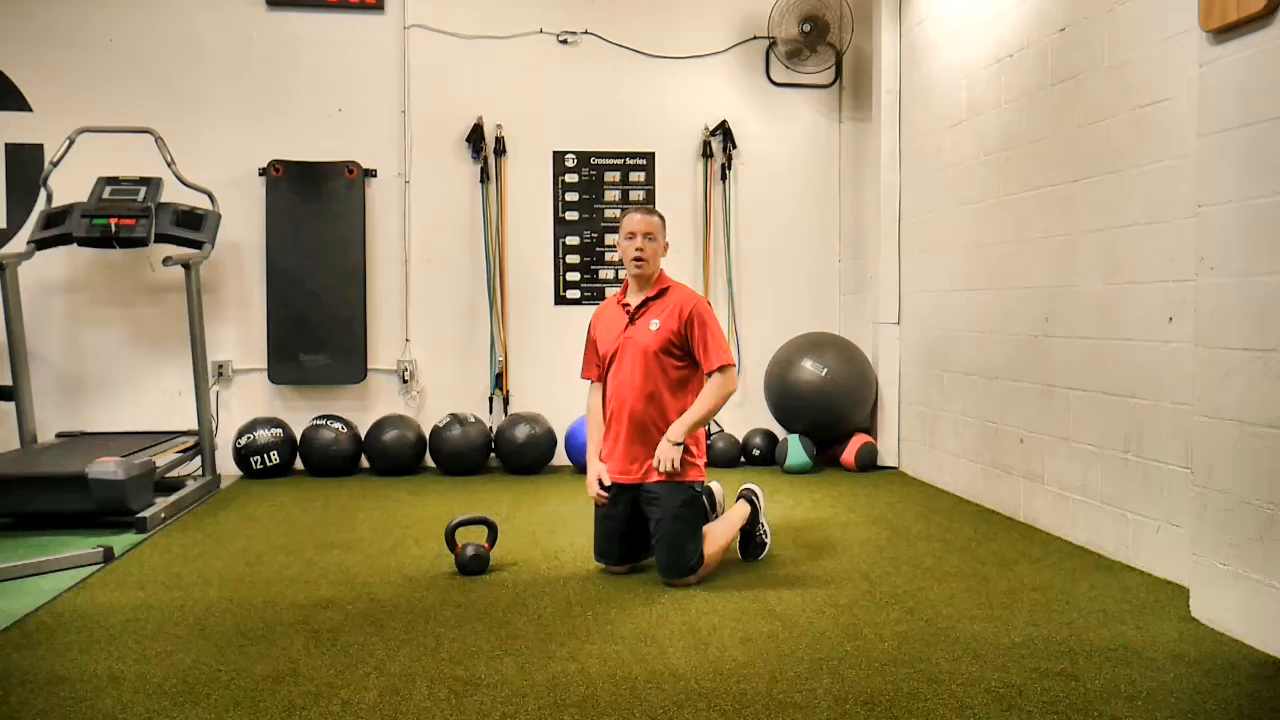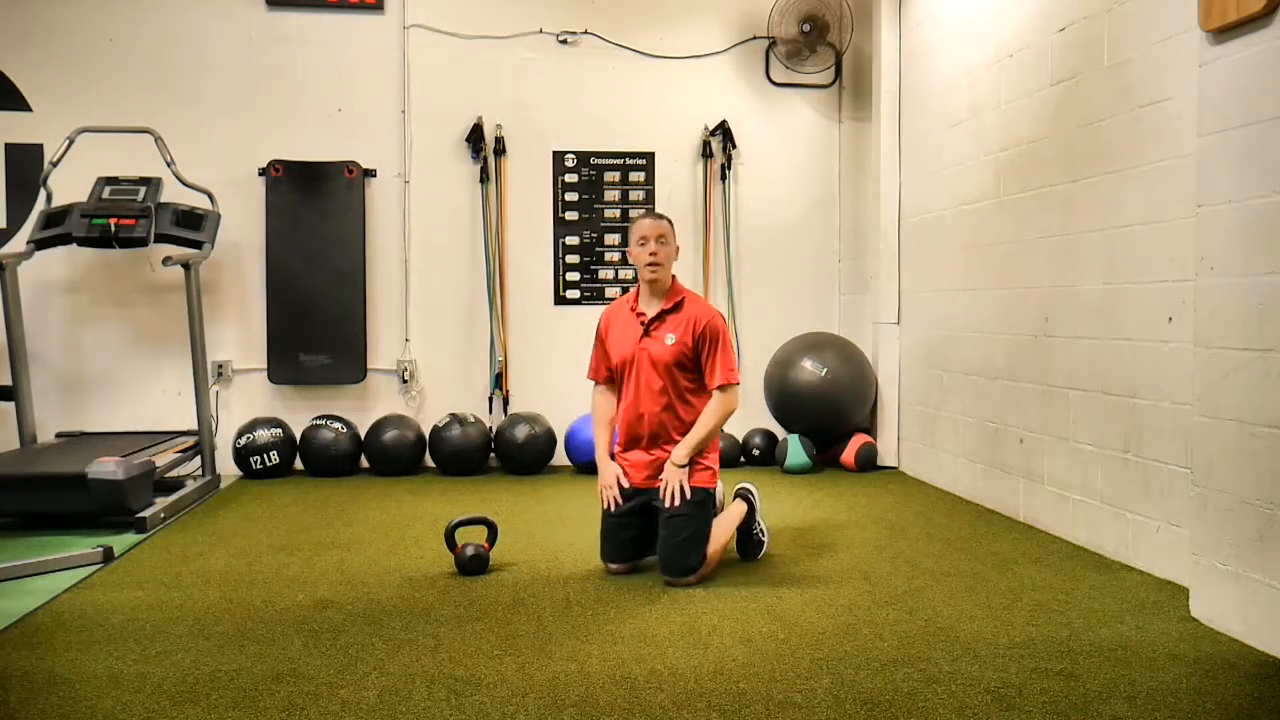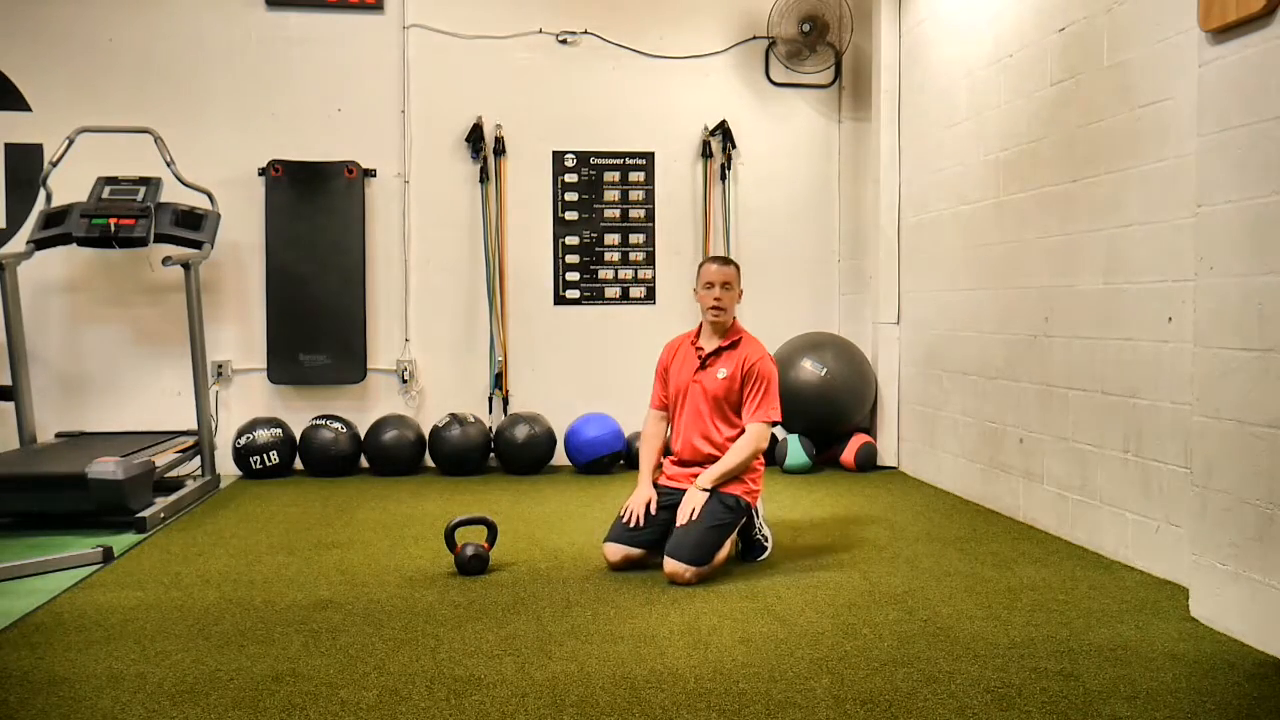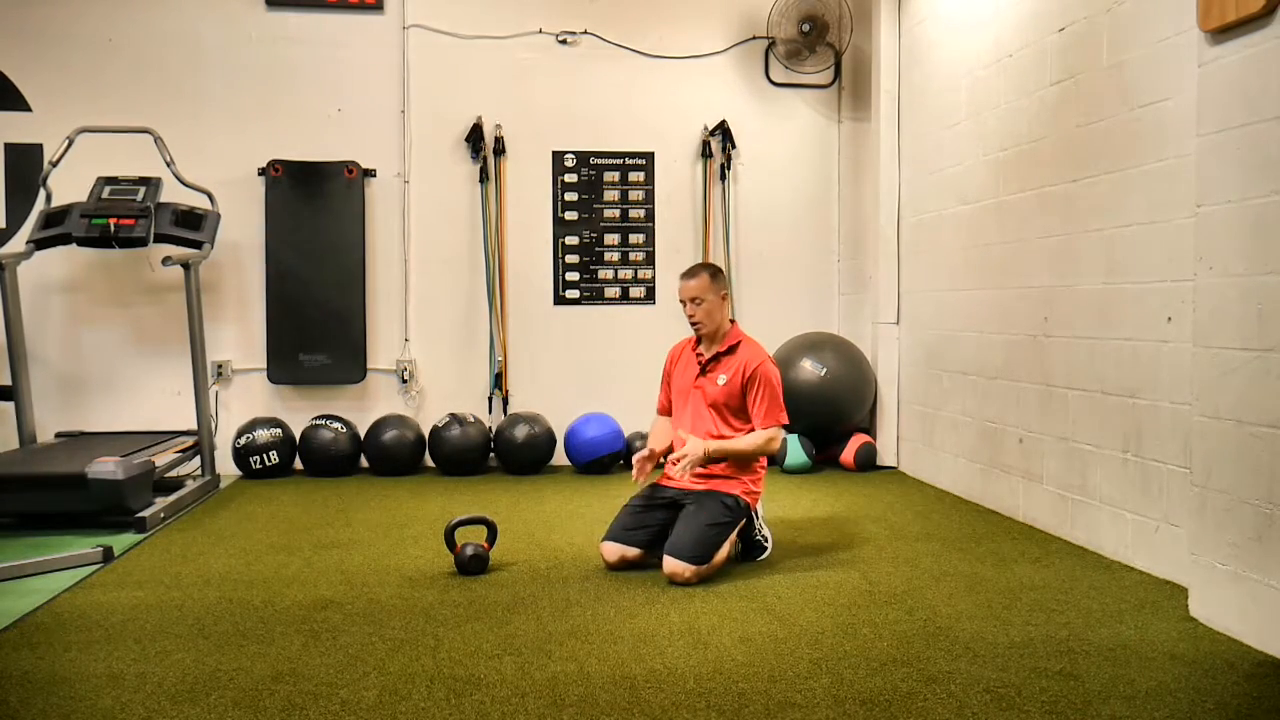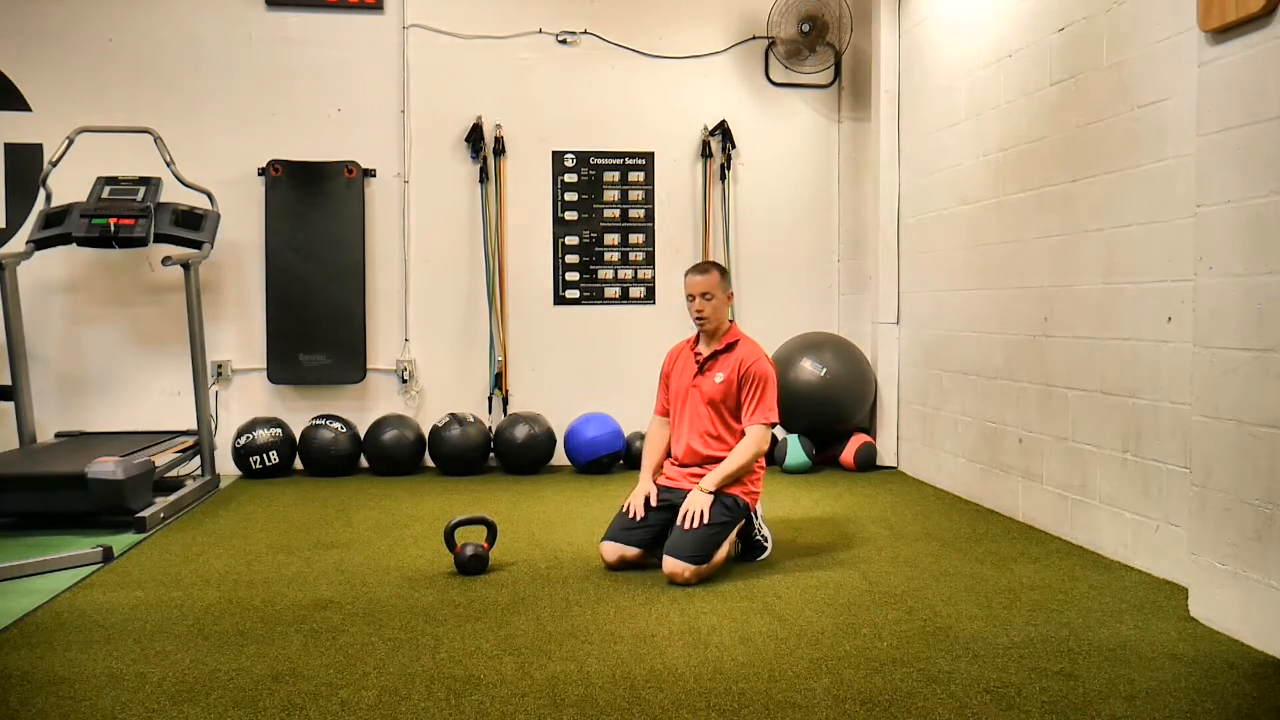
dt=1s
person 1, frame 1
left shoulder: (688, 305)
right shoulder: (603, 315)
left elbow: (724, 380)
right elbow: (598, 389)
left wrist: (676, 434)
right wrist: (593, 458)
left hip: (670, 465)
right hip: (617, 468)
left knee: (680, 574)
right knee: (615, 564)
left ankle: (745, 510)
right ankle: (703, 502)
person 1, frame 2
left shoulder: (703, 318)
right shoulder: (612, 317)
left elbow: (726, 398)
right elbow: (604, 389)
left wrist: (679, 458)
right wrist: (603, 457)
left hip: (686, 467)
right hip: (629, 469)
left knee: (680, 574)
right knee: (617, 563)
left ankle: (741, 510)
right ankle: (702, 511)
person 1, frame 3
left shoulder: (755, 358)
right shoulder: (674, 350)
left elbow: (757, 439)
right elbow: (656, 419)
left wrist: (704, 484)
right wrist: (645, 482)
left hip: (727, 483)
right hip: (674, 479)
left knee: (680, 569)
right knee: (616, 553)
left ankle: (739, 527)
right ankle: (690, 531)
person 1, frame 4
left shoulder: (755, 362)
right shoulder: (677, 355)
left elbow: (771, 439)
left wrist: (708, 449)
right wrist: (654, 452)
left hip: (727, 484)
right hip: (675, 480)
left knee: (680, 569)
right knee: (614, 553)
left ankle: (740, 529)
right ankle: (702, 532)
person 1, frame 5
left shoulder: (752, 360)
right shoulder: (676, 356)
left elbow: (758, 441)
right elbow: (661, 422)
left wrist: (706, 487)
right wrist: (646, 478)
left hip: (726, 486)
right hip: (674, 480)
left knee: (679, 569)
right knee: (614, 553)
left ankle: (739, 531)
right ankle: (708, 534)
